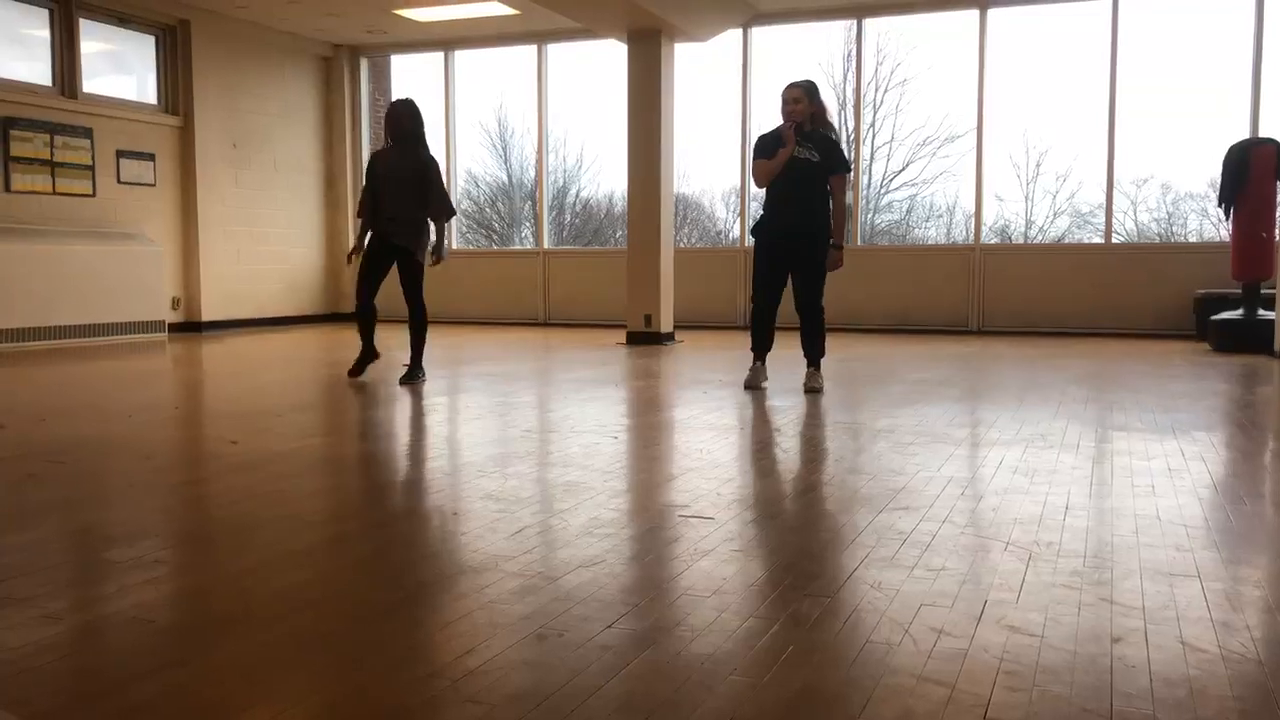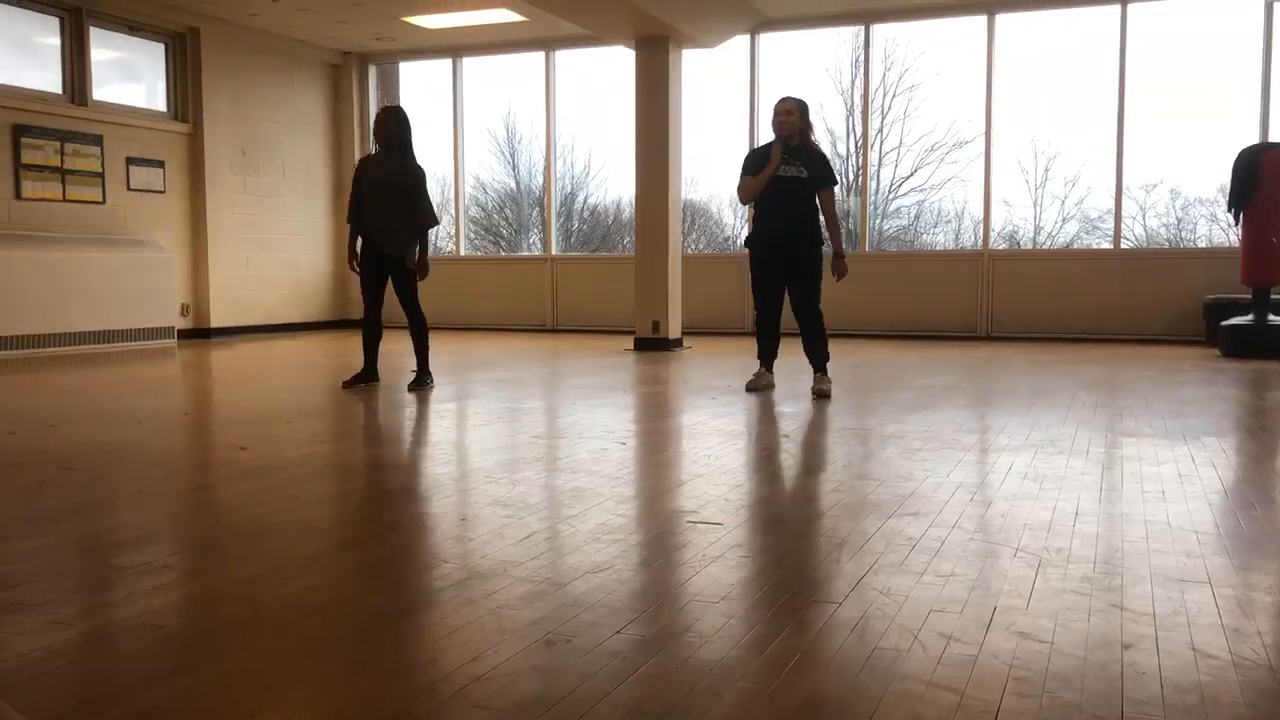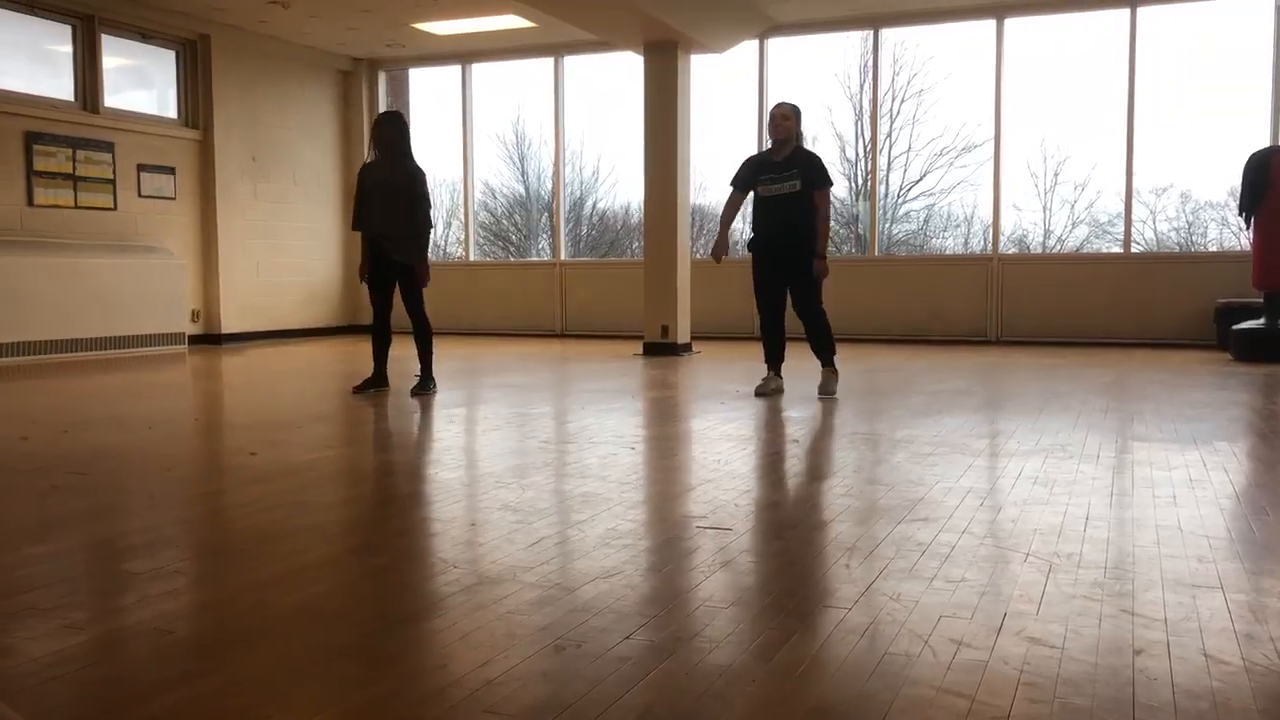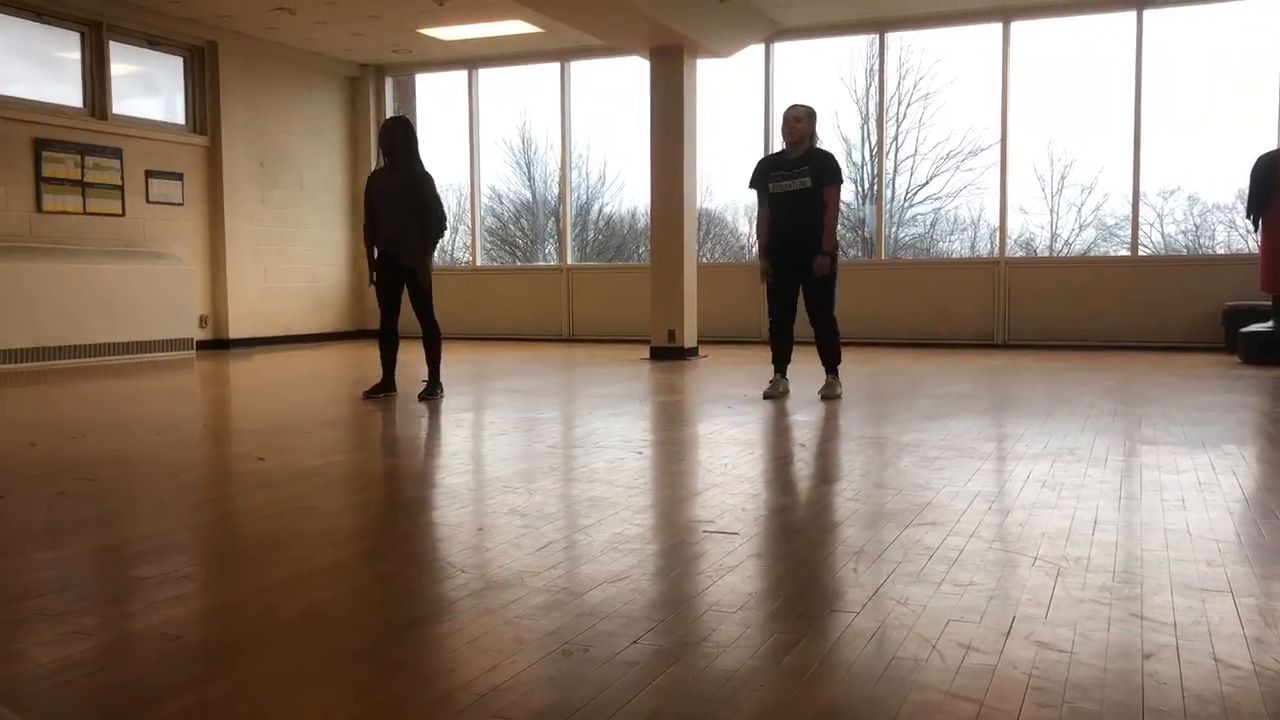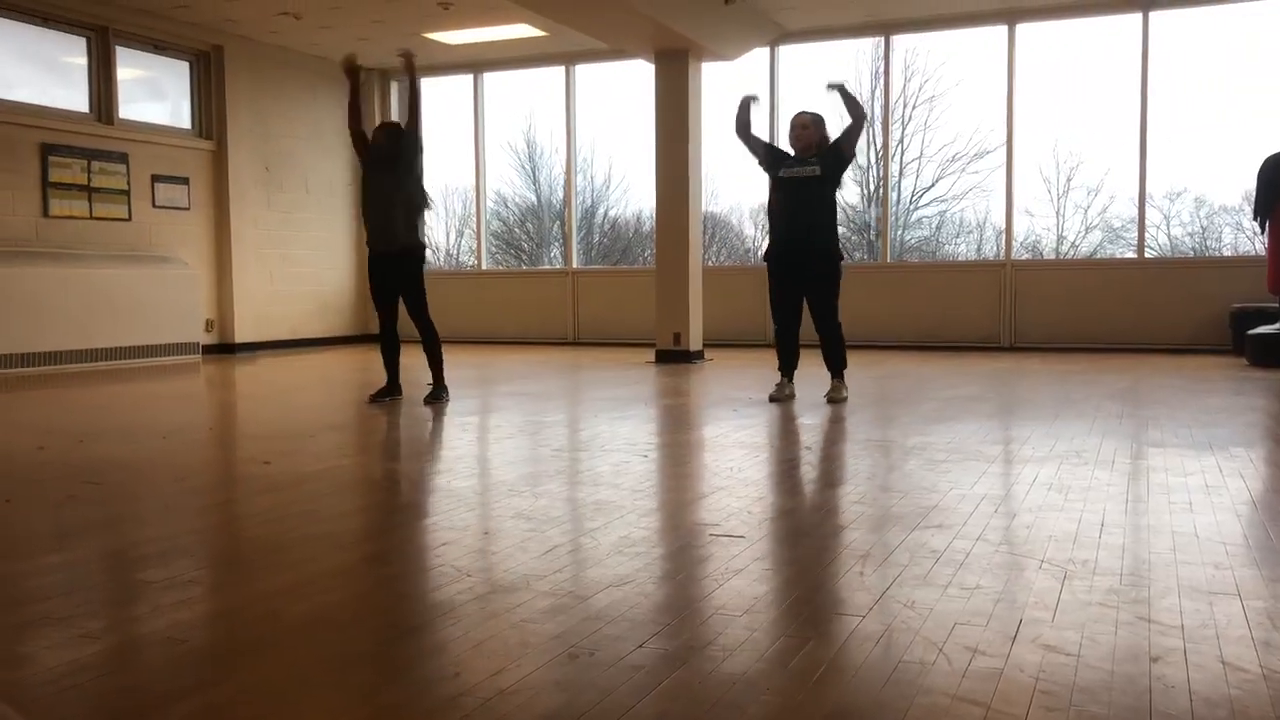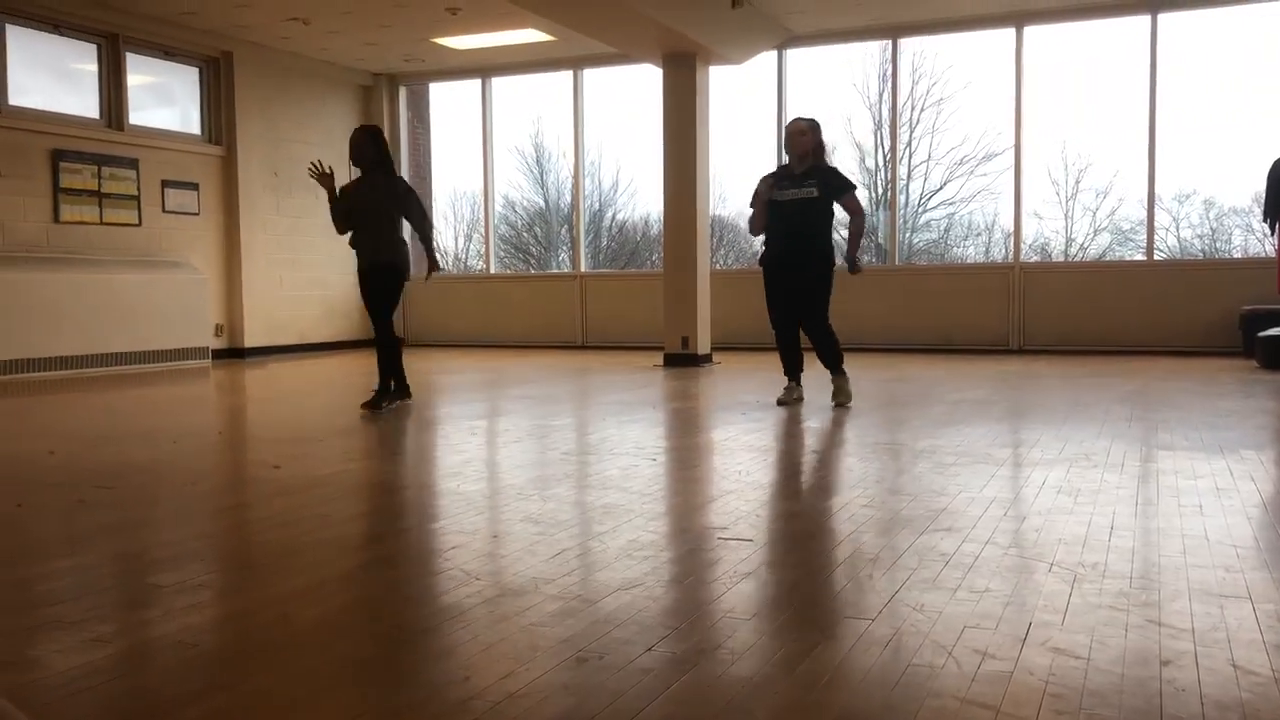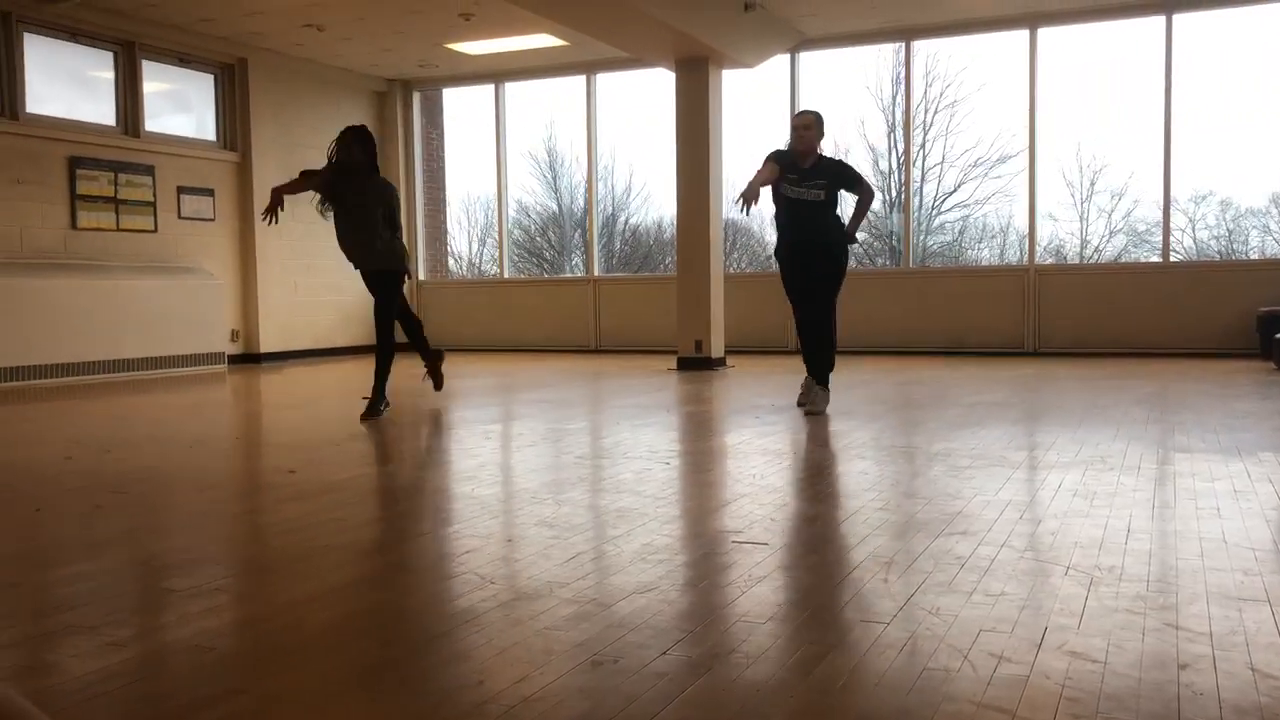
dt=0.3s
person 1, frame 1
left shoulder: (827, 146)
right shoulder: (768, 141)
left elbow: (838, 199)
right elbow: (761, 178)
left wrist: (837, 244)
right wrist: (787, 147)
left hip: (812, 238)
right hip: (771, 234)
left knee: (809, 305)
right knee: (763, 301)
left ankle: (814, 369)
right ankle: (758, 363)
person 1, frame 2
left shoulder: (814, 159)
right shoulder: (758, 157)
left elbow: (828, 210)
right elbow: (745, 197)
left wrist: (838, 253)
right wrist: (773, 165)
left hip: (804, 248)
right hip: (764, 246)
left knee: (808, 311)
right knee: (765, 311)
left ankle: (821, 373)
right ankle: (765, 369)
person 1, frame 3
left shoulder: (809, 162)
right shoulder: (754, 165)
left elbow: (822, 210)
right elbow: (733, 203)
left wrist: (821, 254)
right wrist: (722, 237)
left hip: (802, 252)
right hip: (765, 251)
left knee: (810, 311)
right knee: (769, 314)
left ankle: (829, 369)
right ankle: (773, 374)
person 1, frame 4
left shoulder: (823, 161)
right shoulder: (768, 165)
left elbow: (832, 208)
right elbow: (764, 213)
left wrist: (826, 251)
right wrist: (762, 255)
left hip: (815, 252)
right hip: (779, 253)
left knee: (821, 315)
right knee: (779, 316)
left ankle: (832, 376)
right ankle: (780, 376)
person 1, frame 5
left shoulder: (831, 160)
right shoulder: (778, 162)
left elbow: (859, 120)
right elbow: (743, 134)
left wrist: (843, 93)
right wrist: (745, 105)
left hip: (822, 254)
right hip: (782, 255)
left knee: (826, 319)
right knee: (784, 320)
left ankle: (838, 379)
right ankle: (785, 379)
person 1, frame 6
left shoulder: (827, 175)
right shoulder: (774, 179)
left elbow: (857, 213)
right elbow: (755, 228)
left wrist: (852, 254)
right wrist: (761, 196)
left hip: (815, 262)
right hip: (777, 263)
left knee: (814, 323)
right knee: (783, 325)
left ankle: (839, 376)
right ankle: (793, 383)
person 1, frame 7
left shoulder: (835, 169)
right shoulder: (780, 161)
left elbow: (867, 194)
right elbow: (765, 175)
left wrist: (851, 228)
right wrist: (751, 188)
left hip: (829, 254)
right hip: (791, 254)
left knee: (822, 316)
right knee: (804, 317)
left ankle: (820, 386)
right ankle: (811, 375)
person 2, frame 1
left shoulder: (424, 161)
right shoulder: (378, 160)
left elbow: (438, 205)
right elbow: (367, 204)
left wrist: (439, 241)
right wrist: (360, 241)
left hip: (411, 239)
right hip: (381, 237)
left knee: (413, 301)
right knee: (362, 295)
left ankle: (416, 364)
right ankle: (367, 349)
person 2, frame 2
left shoulder: (411, 170)
right shoulder: (365, 166)
left elbow: (422, 215)
right elbow: (355, 211)
left wrist: (423, 254)
right wrist: (352, 247)
left hip: (401, 249)
right hip: (372, 247)
left knee: (411, 307)
right knee: (371, 309)
left ankle: (424, 371)
right ankle: (369, 369)
person 2, frame 3
left shoulder: (412, 173)
right shoulder: (368, 172)
left elbow: (423, 220)
right elbow: (363, 220)
left wrist: (423, 259)
right wrist: (364, 257)
left hip: (407, 254)
right hip: (378, 254)
left knee: (416, 313)
right knee: (380, 314)
left ankle: (427, 376)
right ankle: (379, 374)
person 2, frame 4
left shoulder: (420, 178)
right shoulder: (376, 179)
left elbow: (435, 223)
right elbow: (370, 225)
left wrist: (426, 259)
right wrist: (371, 259)
left hip: (414, 259)
right hip: (386, 259)
left knee: (425, 317)
right knee: (387, 319)
left ankle: (434, 380)
right ankle: (387, 379)
person 2, frame 5
left shoulder: (407, 167)
right shoulder: (370, 166)
left elbow: (415, 120)
right elbow: (355, 128)
left wrist: (411, 79)
right wrist: (353, 82)
left hip: (407, 252)
right hip: (379, 255)
left knee: (420, 318)
right knee: (386, 322)
left ankle: (439, 383)
right ankle: (393, 383)
person 2, frame 6
left shoulder: (394, 184)
right shoulder: (351, 189)
left elbow: (420, 219)
right elbow: (342, 226)
left wrist: (430, 253)
right wrist: (330, 188)
left hip: (392, 263)
right hip: (366, 264)
left knee: (383, 323)
right knee: (381, 325)
left ankle: (386, 388)
right ankle: (397, 386)
person 2, frame 7
left shoulder: (383, 189)
right shoulder: (334, 179)
left elbow: (394, 230)
right elbow: (306, 181)
left wrist: (401, 262)
right wrist: (279, 192)
left hip: (388, 263)
right hip: (367, 265)
left knee: (384, 325)
right knee: (398, 310)
left ankle: (378, 396)
right ankle: (431, 359)
